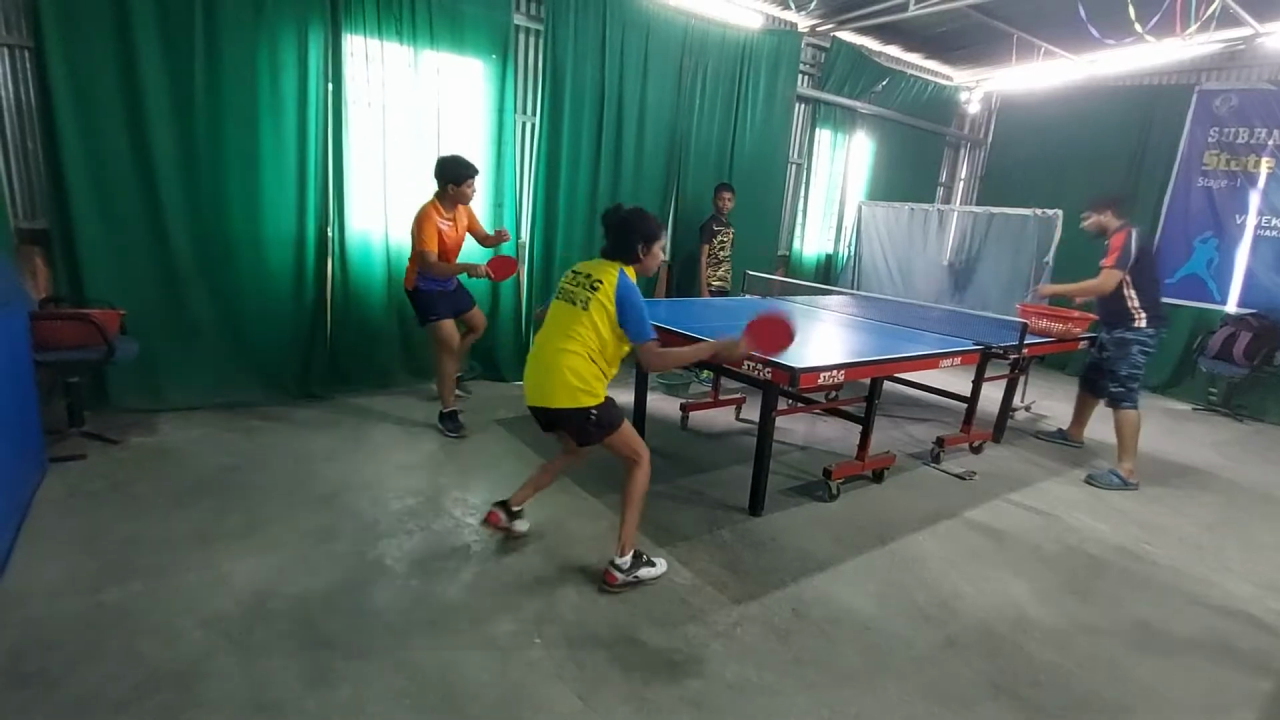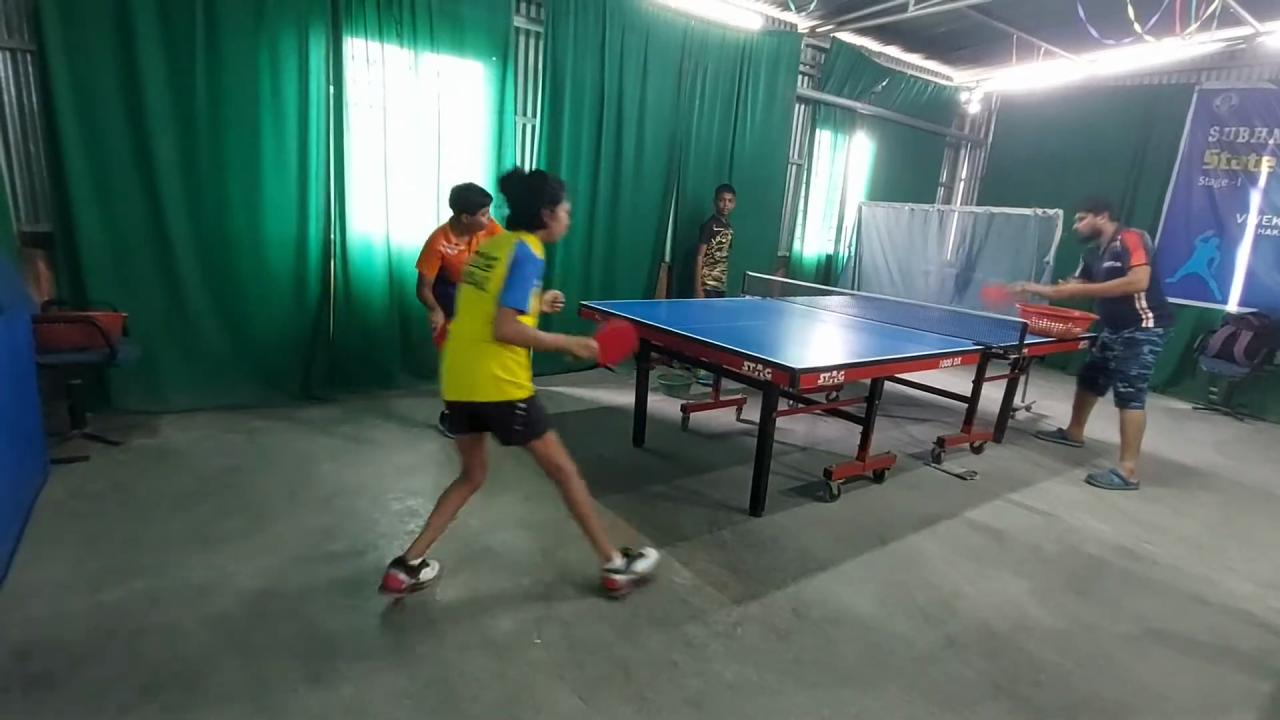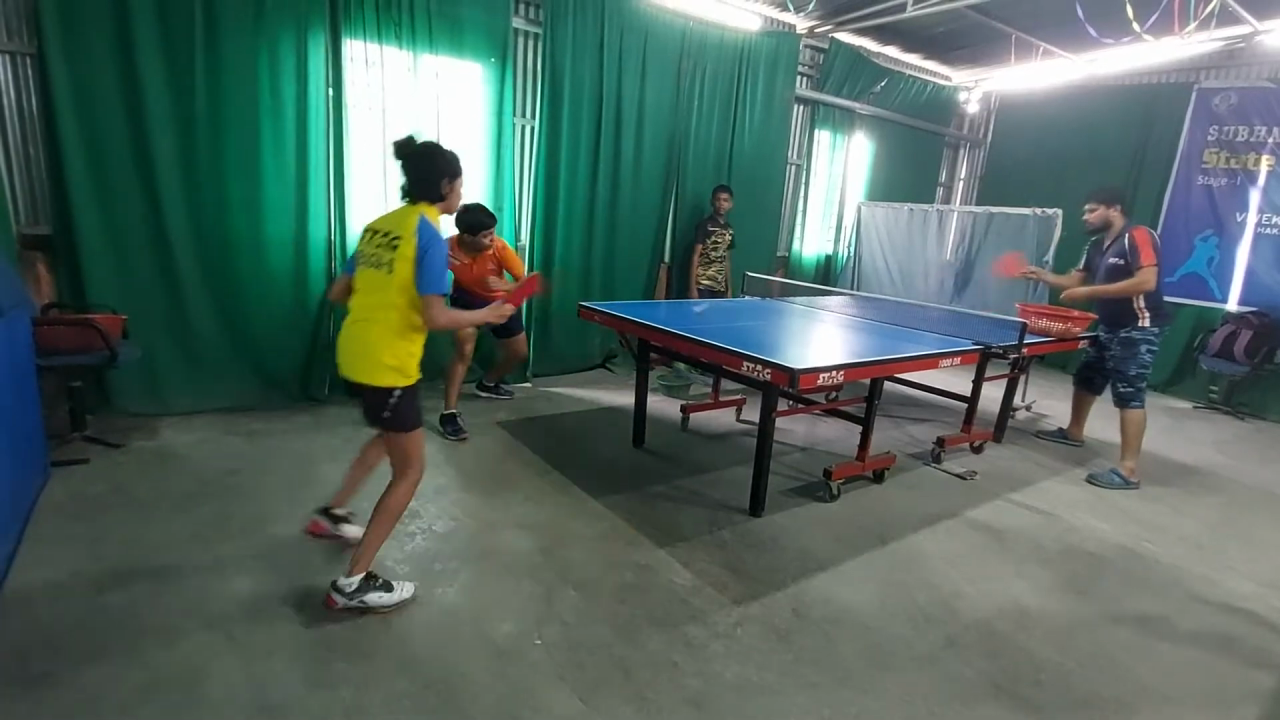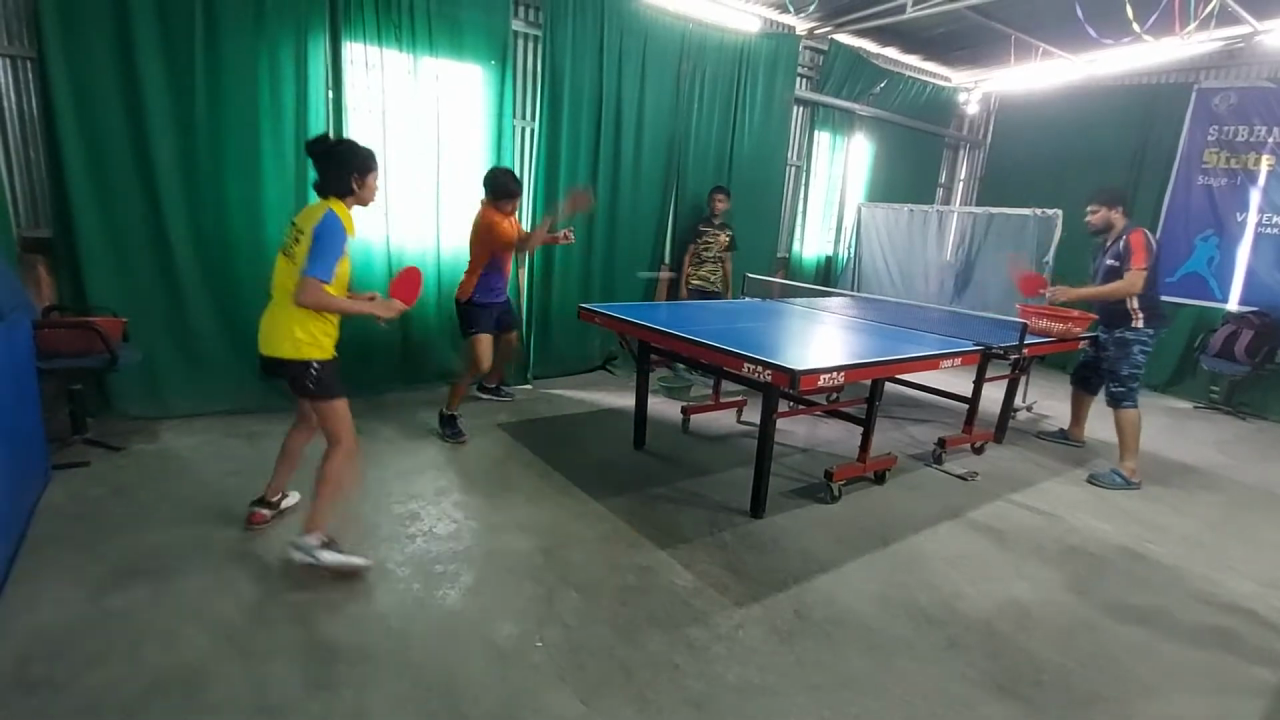
dt=0.3s
person 1, frame 1
left shoulder: (579, 271)
right shoulder: (624, 288)
right elbow: (652, 360)
right wrist: (718, 348)
left hip: (538, 386)
right hip: (575, 391)
left knee: (577, 447)
right knee: (639, 459)
left ankle: (507, 509)
right ankle: (623, 562)
person 1, frame 2
left shoulder: (489, 248)
right shoulder: (526, 256)
right elbow: (504, 329)
right wrist: (571, 344)
left hip: (458, 383)
right hip: (498, 385)
left knee: (472, 475)
right knee: (562, 470)
left ankle: (408, 565)
right ankle: (614, 563)
person 1, frame 3
left shoulder: (379, 226)
right shoulder: (430, 235)
left elbow: (338, 293)
right elbow: (434, 317)
right wrist: (485, 314)
left hip: (354, 357)
right hip: (387, 367)
left knee: (388, 437)
right knee: (409, 470)
left ankle: (333, 513)
right ankle: (353, 582)
person 1, frame 4
left shoulder: (312, 215)
right shoulder: (333, 225)
right elbow: (307, 295)
left wrist: (349, 299)
right wrist: (370, 309)
left hip: (280, 342)
right hip: (302, 347)
left knee: (309, 420)
right knee: (343, 442)
left ankle: (269, 500)
right ankle: (314, 539)
person 2, frame 1
left shoulder: (1125, 237)
right shoulder: (1119, 240)
left elbow: (1104, 285)
left wrist: (1056, 289)
right wrist: (1081, 297)
left hip: (1136, 329)
right hip: (1115, 328)
left knee: (1122, 395)
right knee: (1091, 380)
left ankle: (1126, 471)
right ankle: (1074, 432)
person 2, frame 2
left shoulder: (1131, 239)
right shoulder: (1093, 252)
left elbow: (1139, 281)
right elbow: (1070, 289)
left wrist: (1083, 289)
right wrist: (1032, 288)
left hip: (1142, 329)
right hip: (1113, 329)
left knee: (1129, 395)
right knee: (1089, 379)
left ankle: (1127, 471)
right ankle: (1074, 432)
person 2, frame 3
left shoulder: (1139, 236)
right shoulder: (1097, 246)
left elbow: (1146, 282)
right elbow: (1073, 281)
left wrist: (1090, 291)
right wrist: (1041, 274)
left hip: (1138, 330)
right hip: (1109, 328)
left knee: (1128, 395)
right knee: (1085, 378)
left ankle: (1128, 470)
right ankle: (1074, 431)
person 2, frame 4
left shoulder: (1138, 239)
right shoulder: (1106, 244)
left elbow: (1132, 286)
left wrist: (1077, 293)
right wrist: (1067, 294)
left hip: (1134, 329)
right hip: (1109, 328)
left knee: (1122, 394)
right knee: (1083, 378)
left ankle: (1129, 470)
right ankle: (1075, 432)
person 3, frame 1
left shoulder: (462, 209)
right shoulder: (427, 217)
left elbow: (482, 238)
right elbow: (429, 266)
left wrist: (497, 237)
right wrist: (467, 268)
left hip: (449, 282)
right hip: (425, 287)
left knee: (478, 324)
right knee: (450, 343)
left ankle: (450, 378)
right ankle: (447, 412)
person 3, frame 2
left shoulder: (488, 227)
right shoulder: (438, 242)
right elbow: (423, 287)
right wrist: (435, 310)
right hip: (446, 296)
right ankle: (448, 414)
person 3, frame 3
left shoulder: (499, 247)
right shoulder: (447, 249)
left wrist: (505, 286)
right hip: (466, 302)
left knee: (519, 352)
right knee: (464, 348)
left ankle: (488, 383)
right ankle: (449, 414)
person 3, frame 4
left shoulder: (505, 215)
right shoulder: (488, 220)
left elbow: (519, 242)
right elbow: (521, 244)
left wrist: (554, 237)
right wrist: (553, 216)
left hip: (496, 296)
right hip: (474, 300)
left knee: (510, 348)
right knee: (481, 364)
left ankle: (489, 385)
right ankle: (448, 414)
